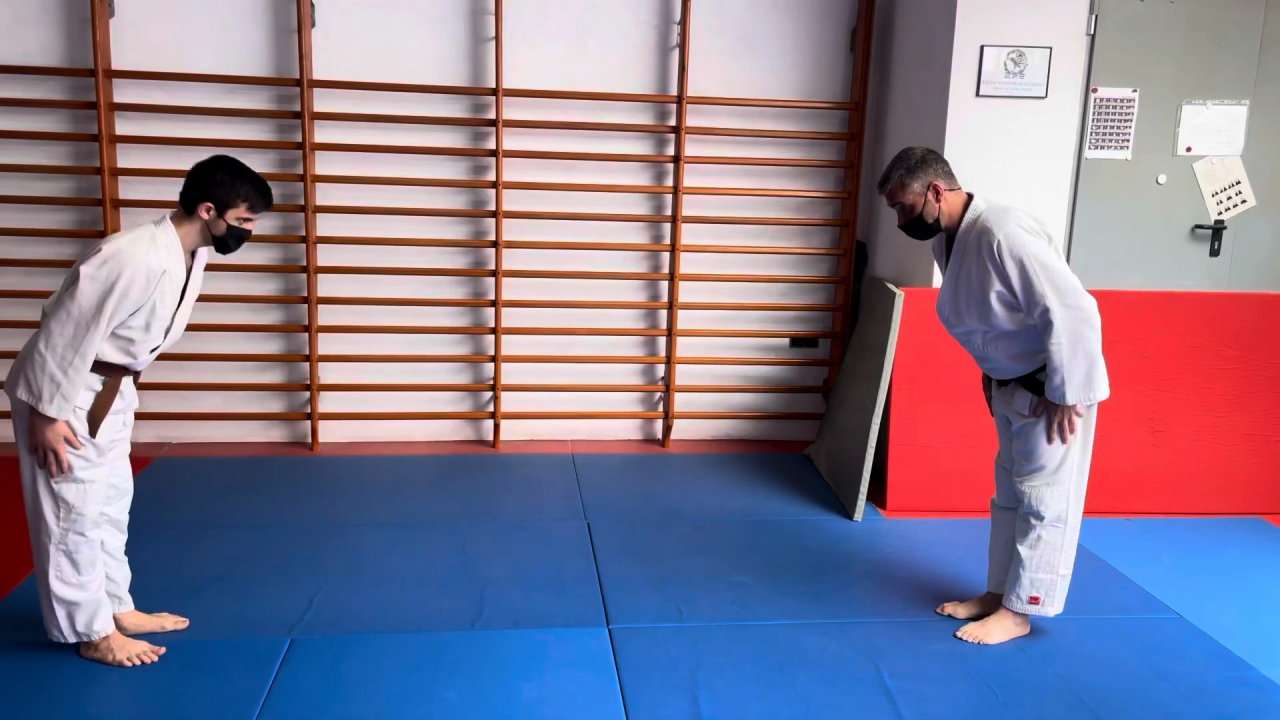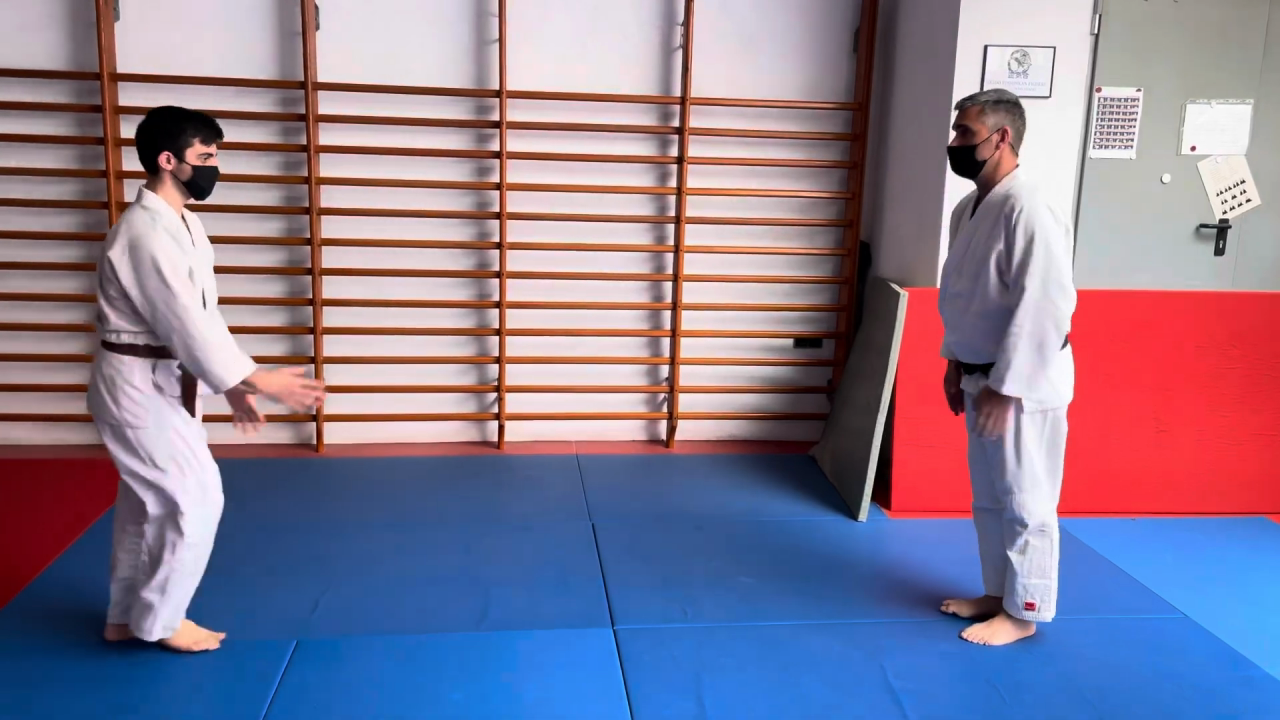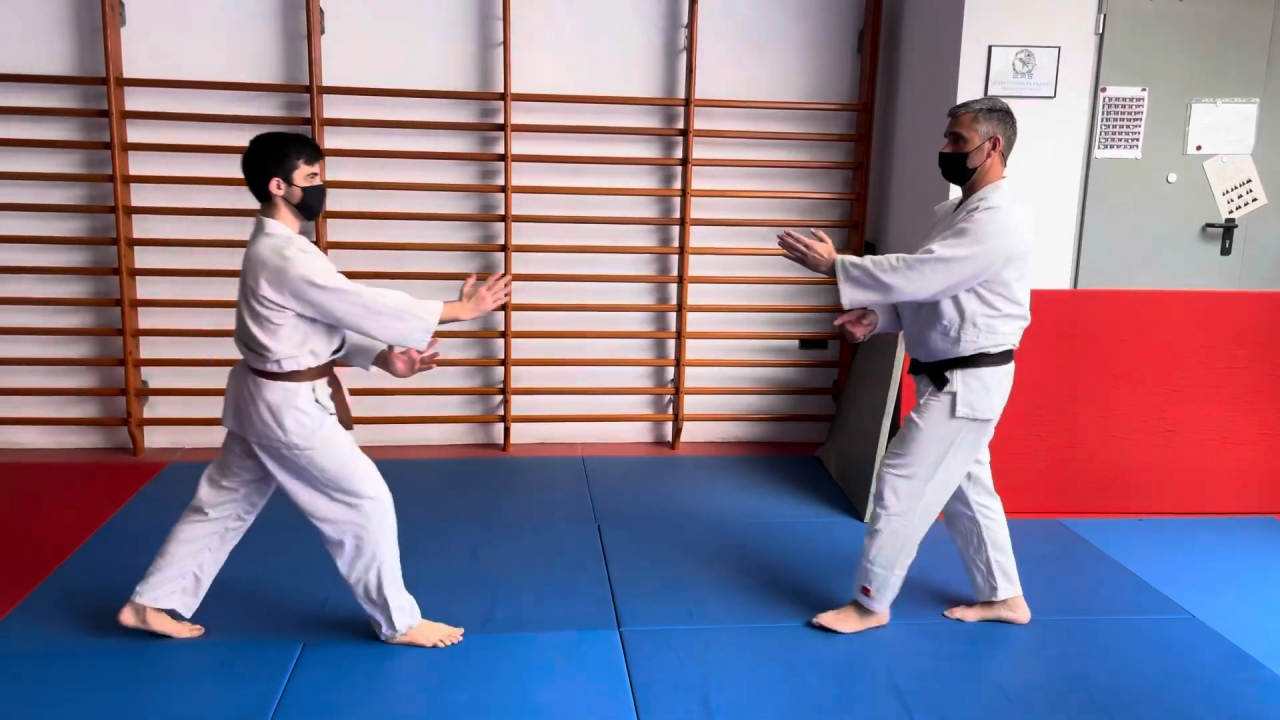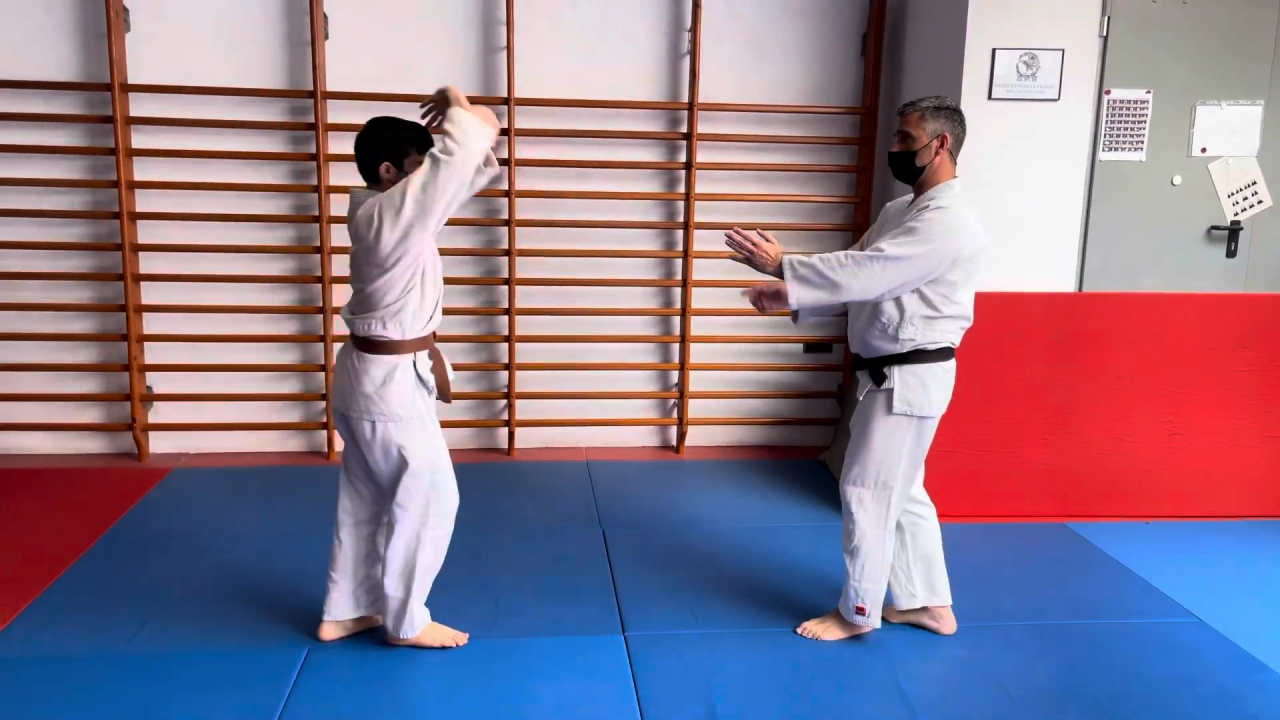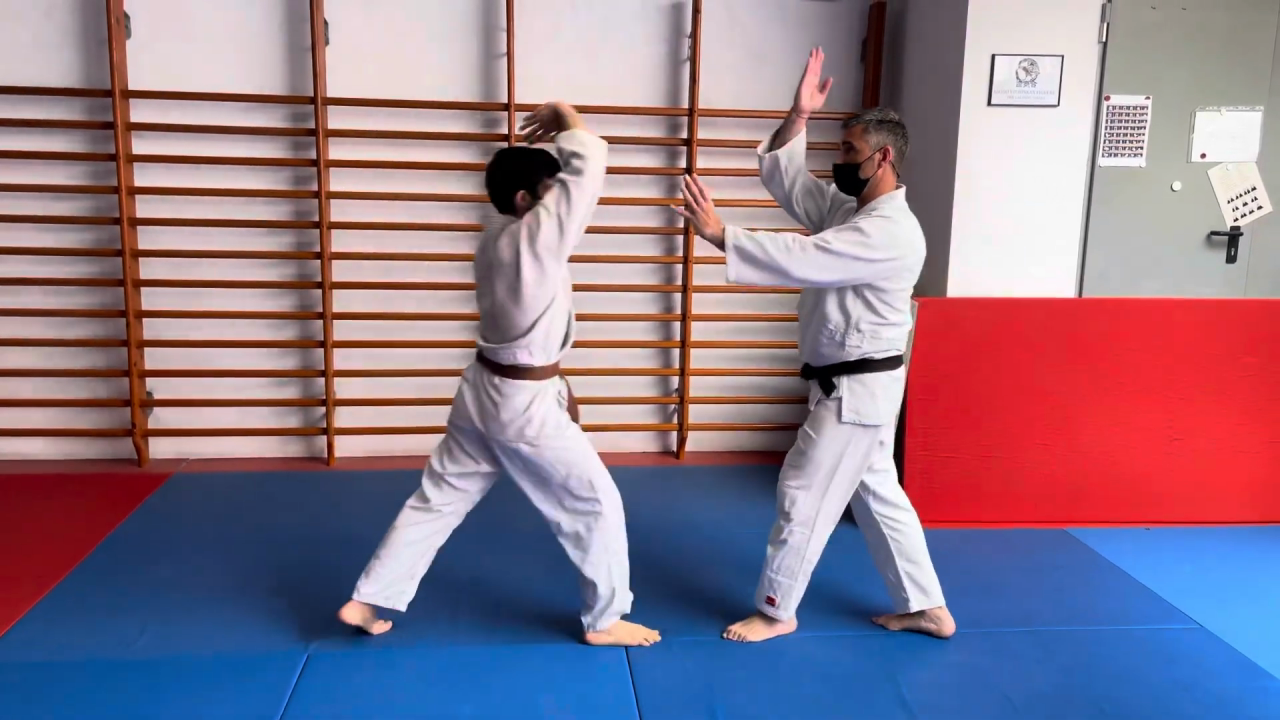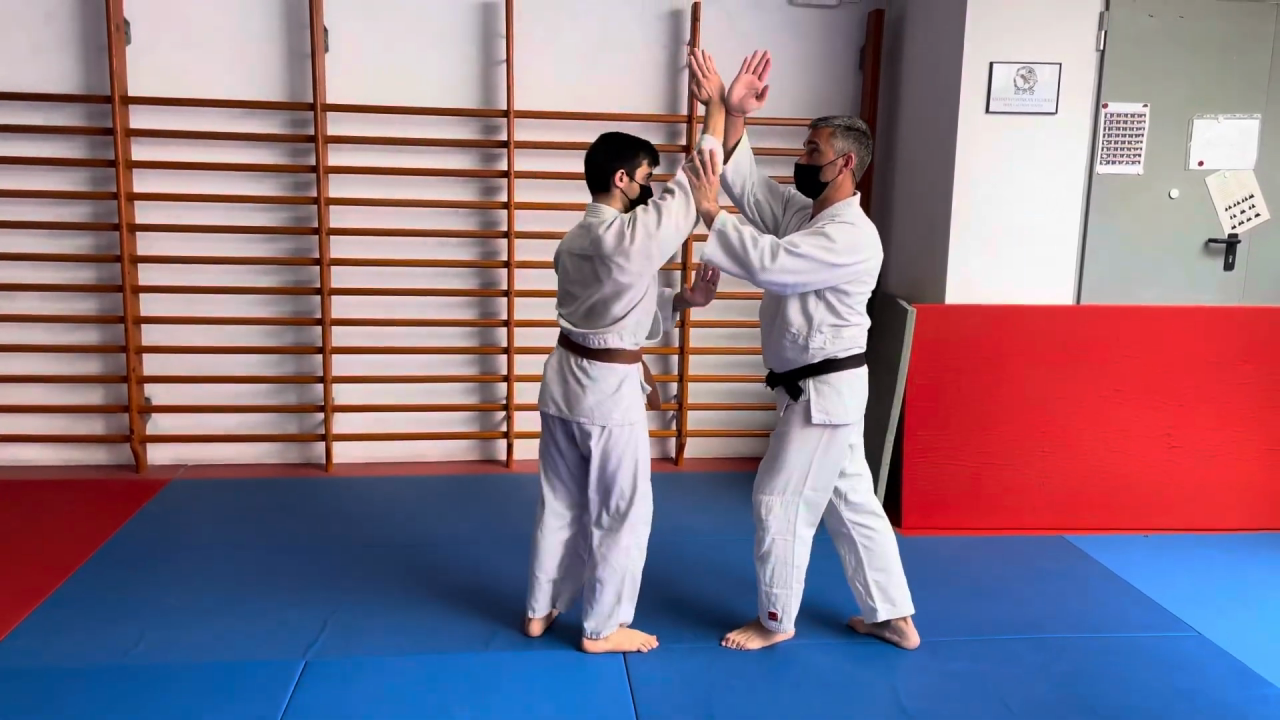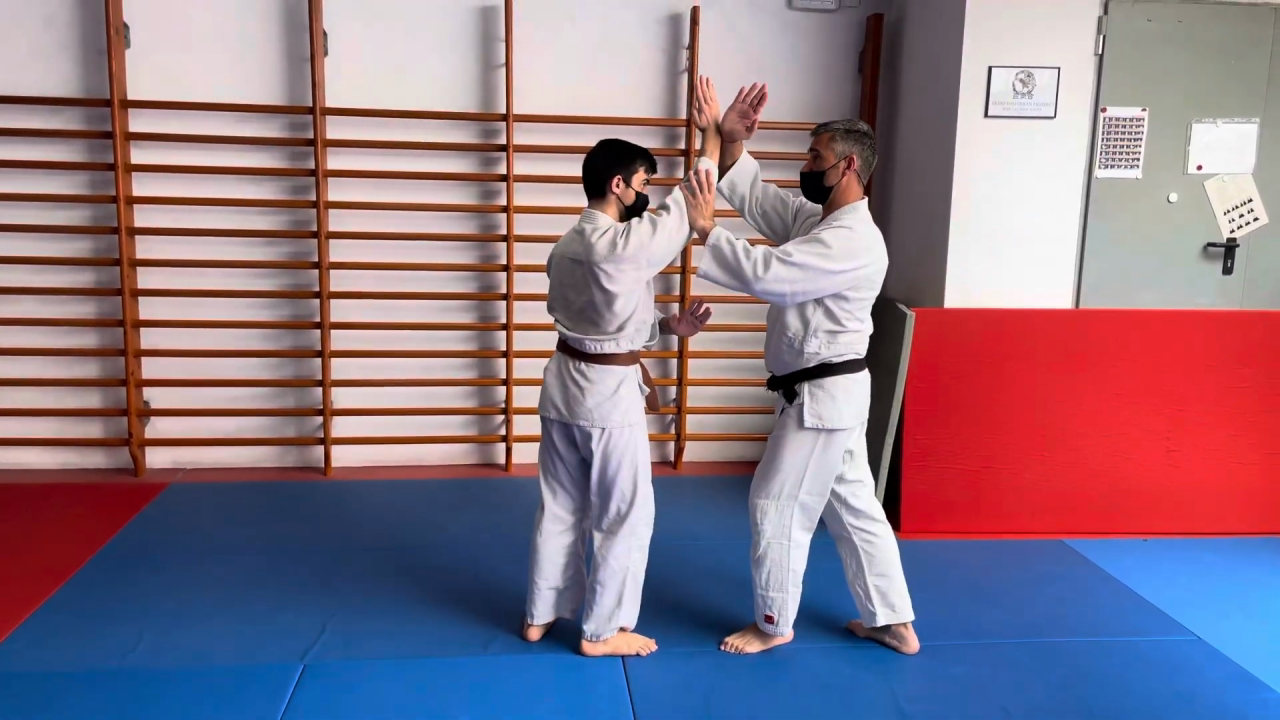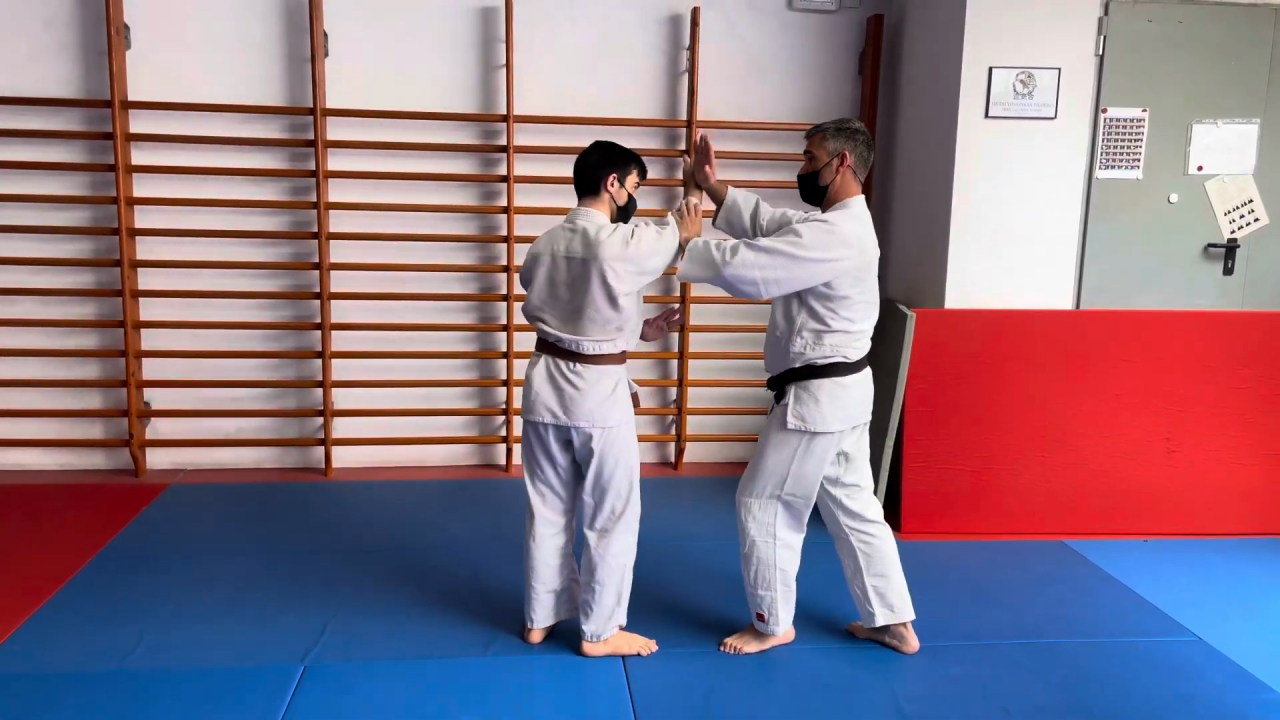
dt=0.5s
person 1, frame 1
left shoulder: (1004, 233)
right shoulder: (945, 240)
left elbow: (1072, 313)
left wrist: (1066, 395)
right wrist: (992, 374)
left hip: (1058, 386)
right hip: (1014, 384)
left knee: (1045, 498)
right knee: (1011, 492)
left ankle: (1019, 610)
right ankle: (999, 592)
person 1, frame 2
left shoulder: (1028, 211)
right shoulder: (967, 209)
left elbow: (1042, 306)
left wrist: (1005, 388)
right wrist: (955, 364)
left hip: (1028, 381)
right hip: (982, 378)
left knee: (1024, 499)
right knee: (990, 493)
left ankle: (1022, 612)
right ankle: (997, 594)
person 1, frame 3
left shoulder: (999, 222)
right shoulder: (952, 212)
left elbow: (921, 274)
right elbow: (921, 284)
left wrist: (835, 265)
right wrist: (874, 315)
left hip: (970, 382)
right hip: (949, 378)
left knee: (903, 483)
right knee: (966, 488)
left ankle: (871, 601)
right ankle: (1003, 596)
person 1, frame 4
left shoulder: (949, 222)
right shoulder: (902, 210)
left elbow: (866, 272)
right elbow: (863, 273)
left wrist: (781, 265)
right wrist: (791, 294)
left hip: (909, 377)
right hip: (890, 373)
left knee: (867, 492)
right knee: (901, 493)
left ankle: (858, 612)
right ankle: (929, 603)
person 1, frame 5
left shoulder: (891, 233)
right shoulder: (845, 209)
left elbow: (798, 260)
right elbow: (786, 178)
left wrist: (719, 235)
right wrist: (797, 116)
left hip: (857, 389)
right hip: (852, 384)
left knee: (803, 496)
right knee: (878, 494)
left ankle: (775, 611)
right ankle: (926, 607)
person 1, frame 6
left shoulder: (852, 237)
right shoulder: (801, 211)
left elbow: (770, 265)
right elbow: (744, 181)
left wrist: (711, 215)
right wrist: (731, 113)
left hip: (824, 390)
right hip: (817, 387)
left knee: (781, 503)
right knee: (852, 502)
left ankle: (775, 620)
right ankle: (892, 617)
person 1, frame 7
left shoulder: (854, 240)
right shoulder: (816, 218)
left elbow: (768, 274)
right elbow: (754, 196)
left wrist: (706, 229)
right wrist: (730, 140)
left hip: (822, 396)
right hip: (831, 391)
left knee: (777, 506)
right knee: (854, 506)
left ankle: (773, 624)
right ankle: (893, 621)
person 1, frame 8
left shoulder: (834, 235)
right shoulder: (839, 225)
left elbow: (744, 267)
right elbow: (766, 223)
left wrist: (692, 243)
right wrist: (714, 186)
left hip: (816, 396)
right hip: (844, 389)
left knee: (764, 505)
right knee: (854, 506)
left ankle: (772, 623)
right ankle: (894, 621)
person 2, frame 1
left shoulder: (192, 253)
right shoulder: (133, 259)
right elbow: (68, 335)
right wrist: (50, 415)
left hip: (108, 388)
right hip: (65, 390)
left knee: (107, 500)
right knee: (73, 508)
left ankle: (114, 607)
right ankle: (90, 630)
person 2, frame 2
left shoulder: (179, 222)
right shoulder: (146, 231)
left elbow: (199, 310)
right elbow: (184, 320)
left wrist: (237, 381)
right wrist: (257, 379)
left hip: (161, 377)
right hip: (139, 383)
left knee: (149, 502)
right knee: (195, 495)
left ankle: (131, 615)
right ankle: (159, 618)
person 2, frame 3
left shoulder: (280, 245)
right shoulder: (283, 258)
left elbow: (335, 318)
right elbow: (360, 305)
left wrist: (383, 357)
right wrist: (457, 309)
left hip: (267, 397)
right hip: (292, 406)
left knee: (222, 505)
right knee: (368, 506)
left ankle: (149, 602)
right ankle: (397, 620)
person 2, frame 4
left shoulder: (378, 212)
right shoulder: (392, 214)
left elbow: (444, 179)
right elbow: (453, 164)
left wrist: (478, 130)
right wrist: (458, 103)
left hip: (372, 372)
right hip: (391, 380)
left knee: (366, 501)
right knee: (429, 498)
left ankle: (344, 612)
right ankle: (404, 618)
person 2, frame 5
left shoulder: (497, 235)
right shoulder: (536, 237)
left elbow: (564, 184)
right elbow: (587, 170)
left wrist: (552, 126)
right wrist: (563, 117)
left hip: (483, 393)
right hip: (528, 404)
left knee: (435, 501)
right knee: (597, 506)
left ankle: (369, 600)
right ankle: (603, 621)
person 2, frame 6
left shoulder: (573, 242)
right shoulder: (633, 237)
right elbow: (692, 189)
left wrist: (684, 300)
right wrist: (721, 113)
left hip: (564, 379)
right hip: (609, 390)
left knee: (559, 505)
right knee: (621, 514)
left ankle: (540, 610)
right ankle: (602, 627)
person 2, frame 7
left shoulder: (568, 245)
right shoulder: (623, 244)
right elbow: (686, 210)
left wrist: (666, 326)
right wrist: (713, 138)
left hip: (563, 386)
right hip: (609, 395)
left knee: (559, 507)
right knee: (625, 516)
left ankle: (540, 615)
right ankle: (602, 630)
person 2, frame 8
left shoulder: (544, 244)
right shoulder: (623, 243)
right elbow: (679, 233)
left wrist: (636, 330)
right wrist: (698, 186)
left hip: (546, 382)
right hip: (598, 393)
left knee: (548, 508)
right knee: (612, 515)
left ankle: (540, 617)
right ankle: (600, 631)
